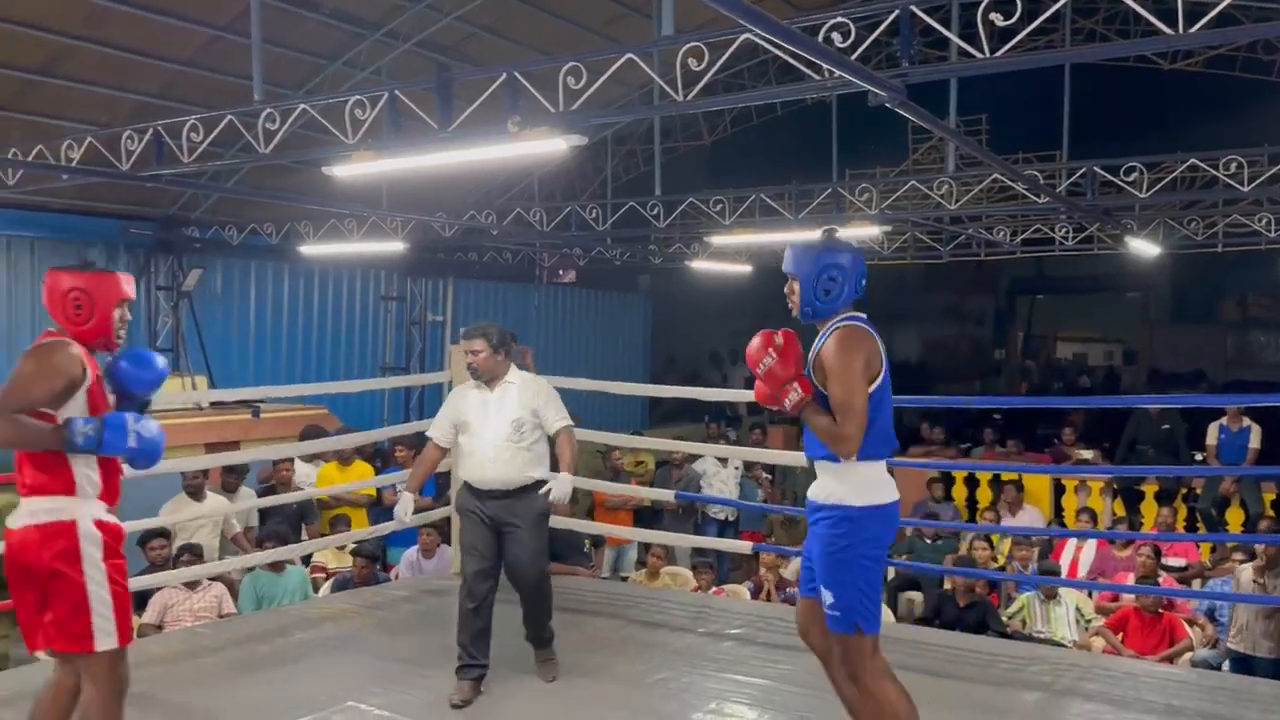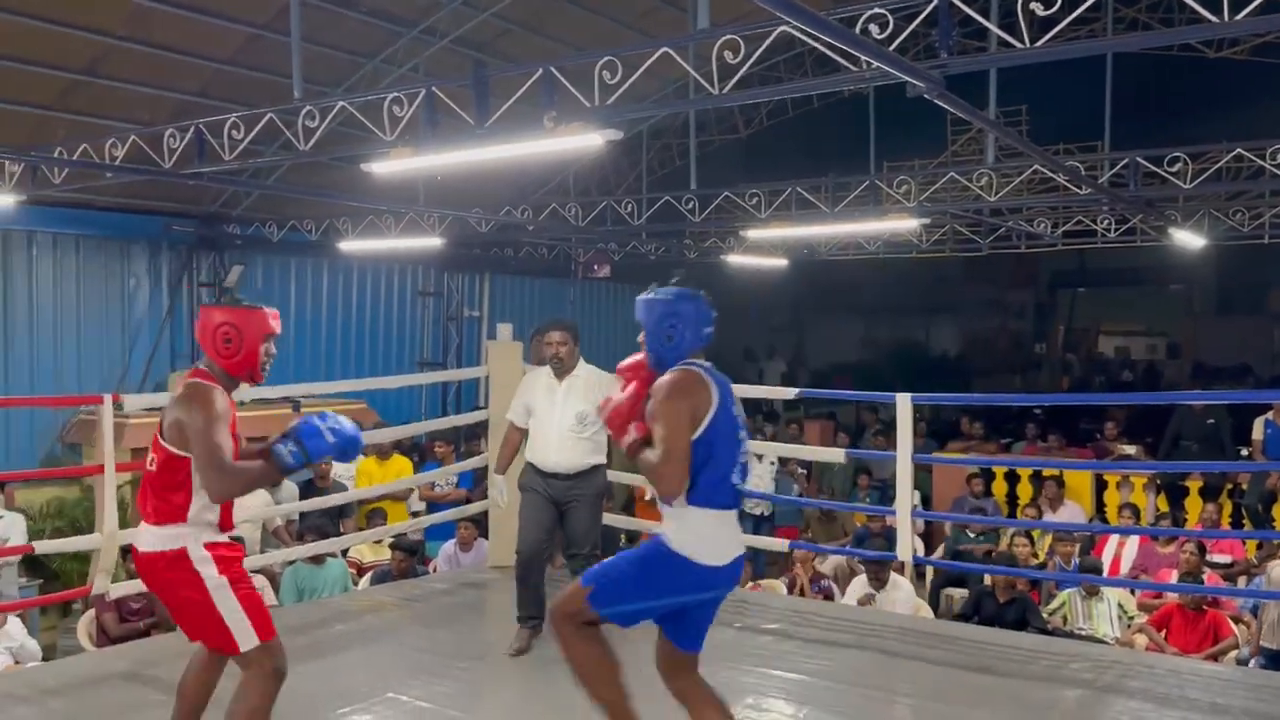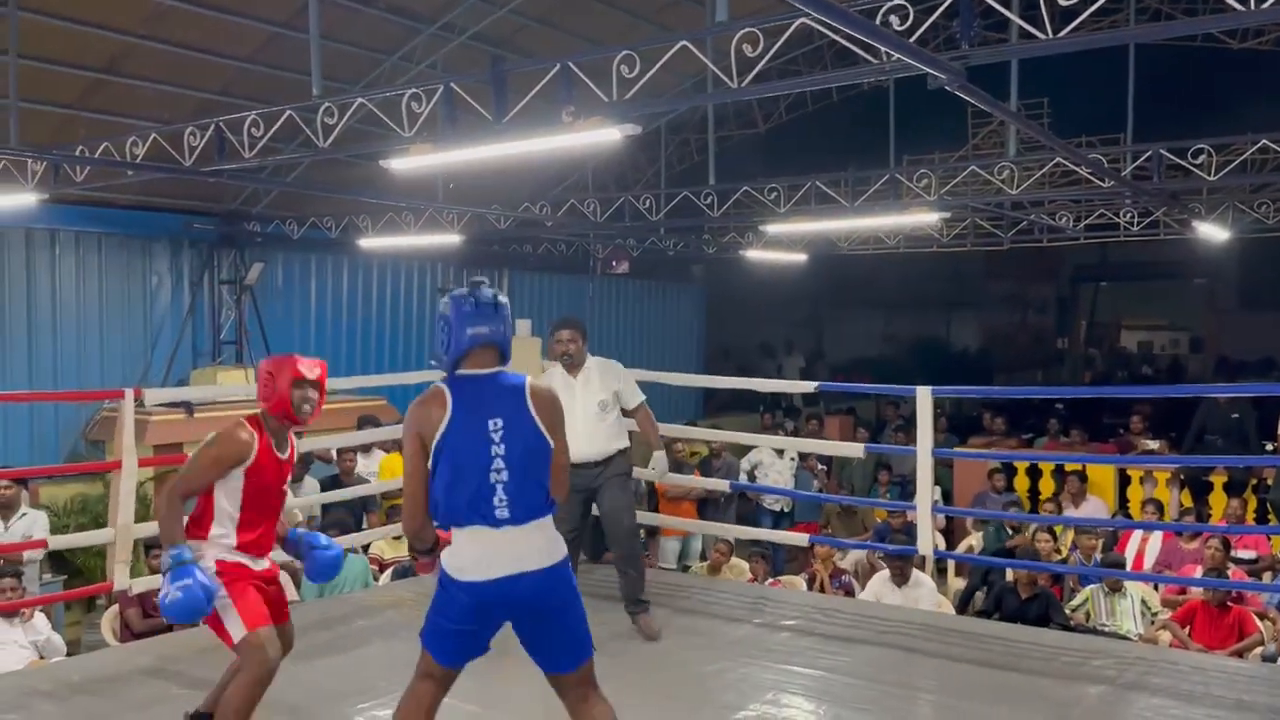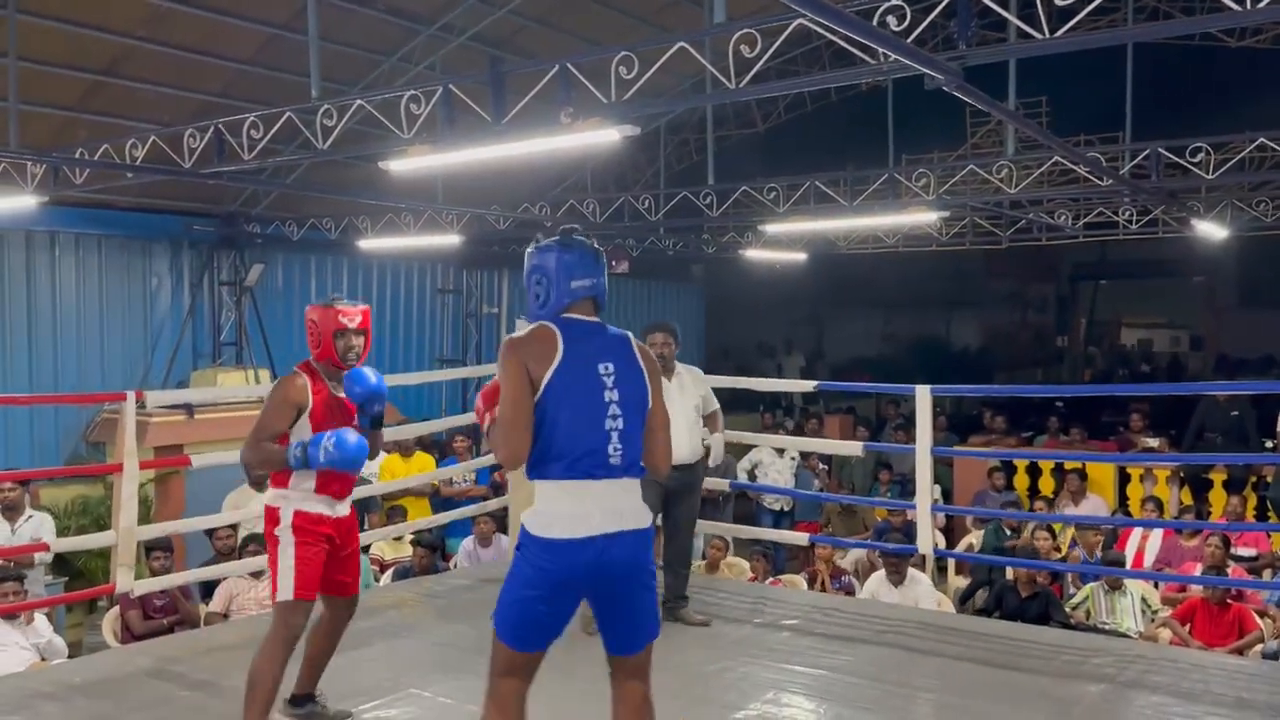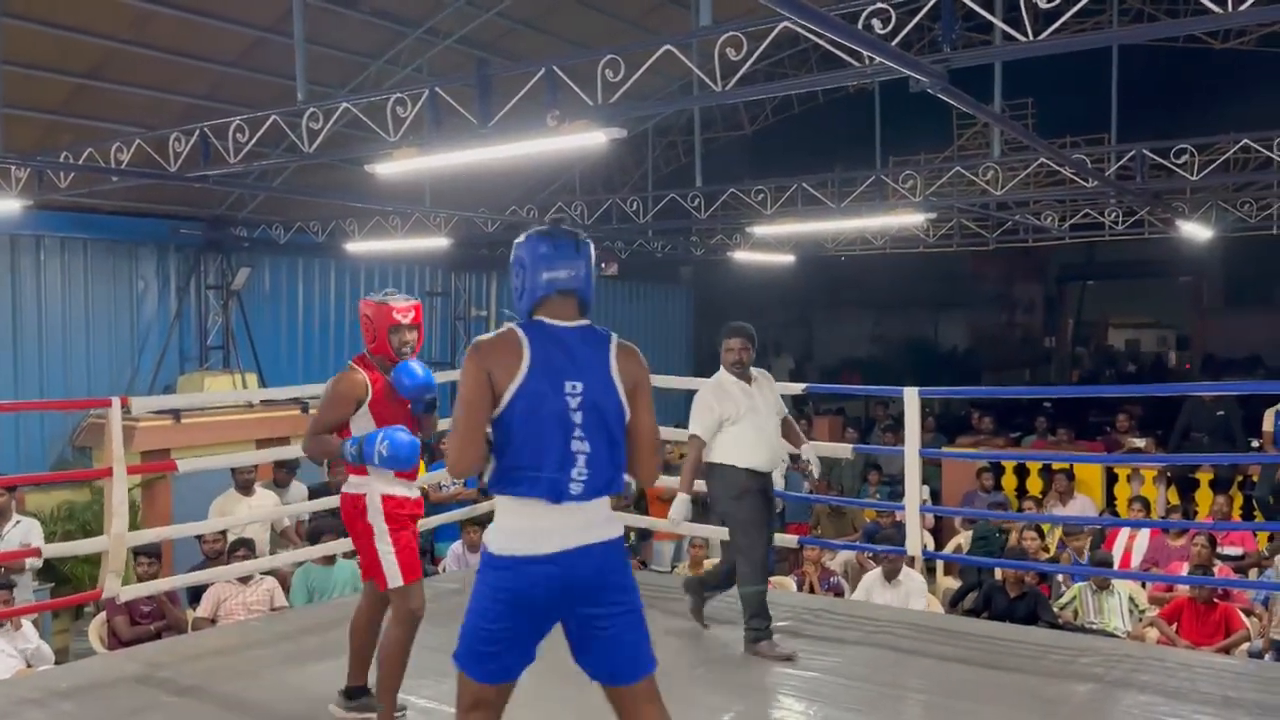
dt=0.5s
person 1, frame 1
left shoulder: (844, 342)
right shoulder: (843, 335)
left elbow: (846, 441)
left wrist: (791, 389)
right wrist: (791, 387)
left hip: (854, 509)
right hip: (843, 503)
left knee: (857, 656)
right knee: (813, 629)
person 1, frame 2
left shoulder: (677, 386)
right shoulder: (711, 384)
left elbow: (671, 482)
left wrist: (629, 434)
right wrist: (647, 407)
left hip: (685, 553)
right hip: (722, 556)
left knee: (567, 614)
right knee: (679, 670)
person 1, frame 3
left shoulder: (428, 409)
right shoulder: (541, 398)
left elbow: (413, 513)
right elbow: (560, 492)
left wrist: (422, 548)
left hip: (471, 573)
right hip: (543, 569)
left knee: (429, 681)
person 1, frame 4
left shoulder: (526, 347)
right shoulder: (640, 354)
left elbow: (511, 453)
right elbow: (659, 463)
left wrist: (493, 420)
left hip: (557, 538)
right hip: (629, 534)
left knee: (508, 676)
person 1, frame 5
left shoulder: (495, 353)
right shoulder: (626, 359)
left elbow: (462, 463)
right elbow: (647, 473)
left wrist: (505, 434)
left hip: (519, 557)
right hip: (598, 553)
person 2, frame 1
left shoulder: (74, 364)
right shoulder: (64, 356)
left wrist: (130, 404)
right wrist: (90, 436)
left hip: (38, 531)
right hip: (71, 530)
left knee: (73, 669)
right knee: (107, 673)
person 2, frame 2
left shoulder: (206, 394)
right shoulder: (202, 401)
left elbow: (224, 463)
right elbow: (222, 485)
left wrist: (279, 446)
right wrist: (295, 454)
left hip: (174, 545)
right hip: (184, 551)
left knee: (219, 644)
right knee: (266, 664)
person 2, frame 3
left shoulder: (288, 443)
right shoulder: (240, 437)
right elbow: (170, 497)
left wrist: (298, 541)
right wrist: (179, 560)
left hip: (256, 564)
right hip: (216, 565)
left knee: (279, 642)
right knee: (262, 657)
person 2, frame 4
left shoulder: (360, 381)
right shoulder: (296, 387)
left elbow: (367, 453)
right elbow: (252, 455)
left wrist: (374, 417)
right wrist: (311, 453)
left hip: (339, 513)
right hip: (297, 515)
left knee: (342, 607)
right knee: (287, 625)
person 2, frame 5
left shoulder: (407, 373)
right shoulder: (354, 379)
left elbow: (424, 435)
right elbow: (312, 444)
left wrist: (427, 403)
right wrist: (362, 449)
left hip: (400, 498)
right hip: (375, 503)
left knee: (378, 595)
right knee: (410, 607)
person 3, frame 1
left shoulder: (535, 388)
right shoulder: (460, 396)
left elbow: (564, 432)
right elbow: (436, 447)
left wrist: (566, 474)
right wrist: (409, 491)
left hip: (526, 500)
right hip: (475, 501)
left knee: (531, 579)
right knee: (475, 586)
left ankle: (542, 645)
right ankle: (471, 672)
person 3, frame 2
left shoulder: (600, 382)
right shoulder: (532, 381)
right elbow: (516, 429)
right wrist: (498, 473)
left hip: (584, 483)
right hip: (538, 480)
left knee: (583, 557)
right knee: (530, 552)
right ankle: (529, 623)
person 3, frame 3
left shoulder: (611, 371)
right shoulder: (546, 383)
left elbow: (639, 410)
left wrist: (657, 450)
left hip: (612, 468)
right hip: (568, 472)
left knee: (624, 535)
right knee: (564, 541)
left ankle: (638, 609)
person 3, frame 4
left shoulder: (695, 377)
left elbow: (713, 411)
left wrist: (717, 436)
left hip: (689, 472)
left knee: (681, 541)
left ankle: (675, 604)
person 3, frame 5
left shoulder: (765, 380)
right shoulder: (712, 393)
left elbow: (783, 419)
right elbow: (695, 446)
left wrist: (804, 447)
right wrist: (683, 495)
left hip: (763, 479)
right hip: (732, 480)
left knee: (755, 554)
right knee: (753, 555)
left ankle: (698, 587)
right ankle: (757, 636)
